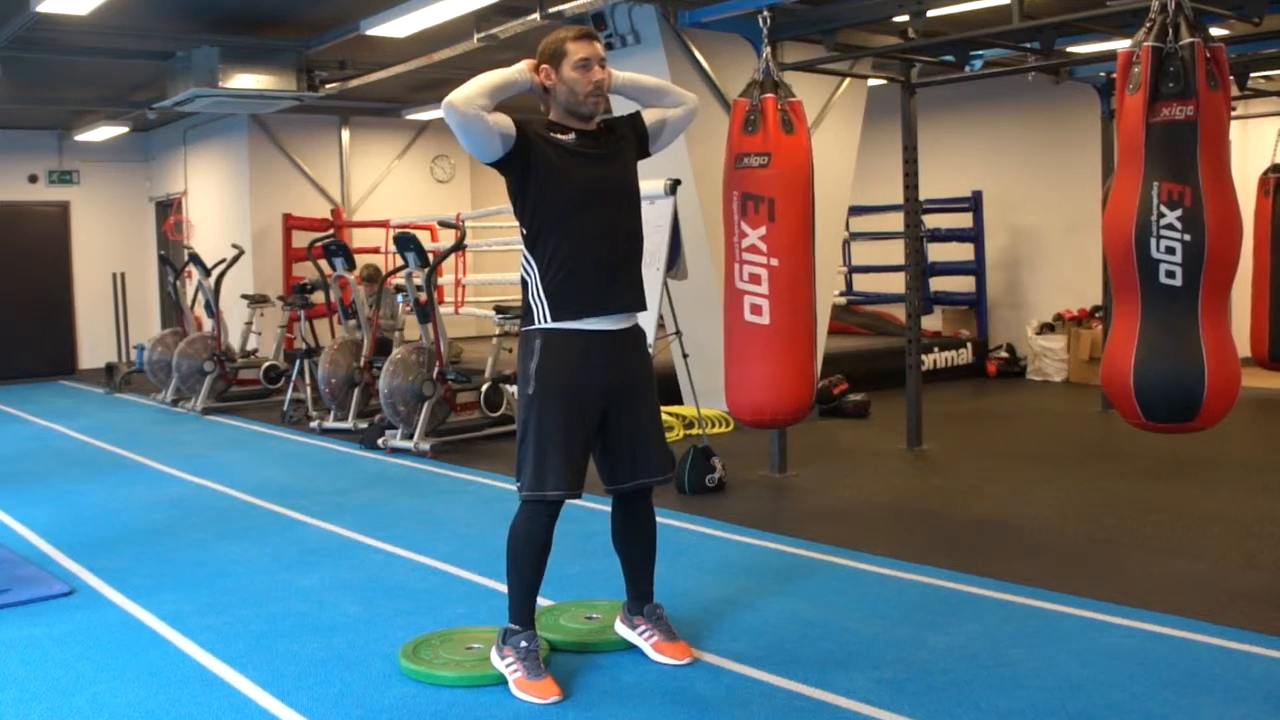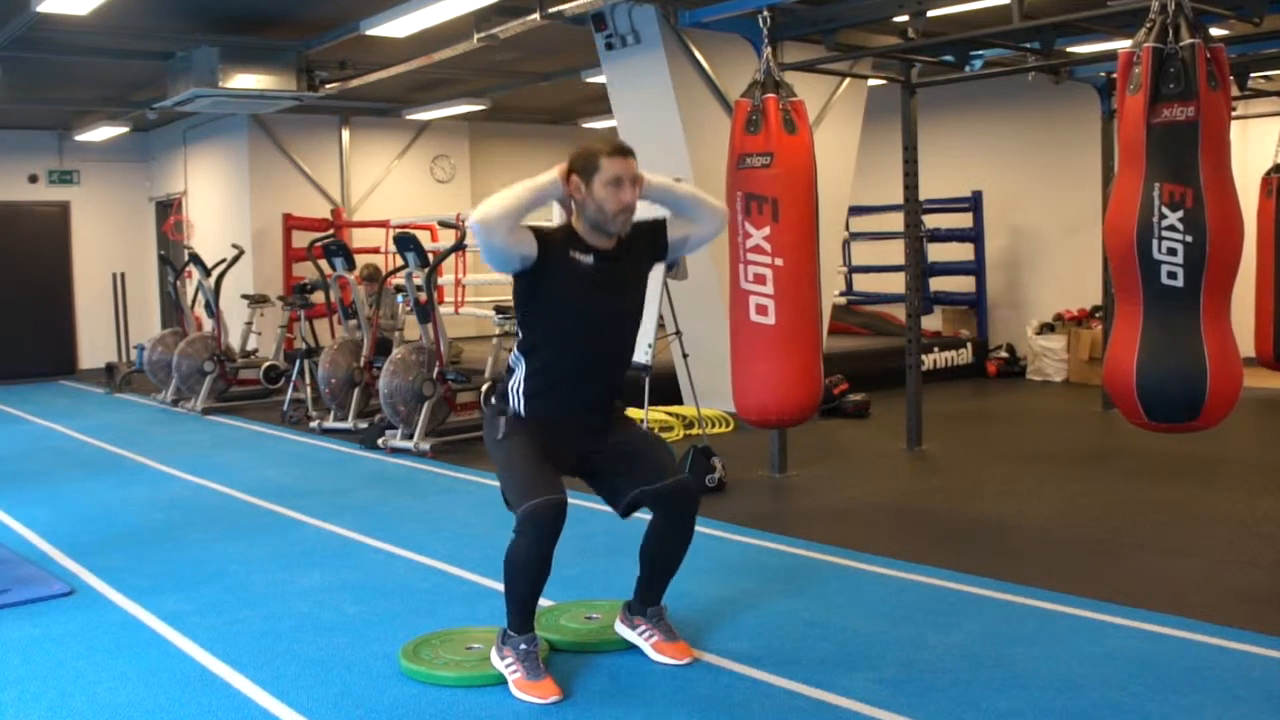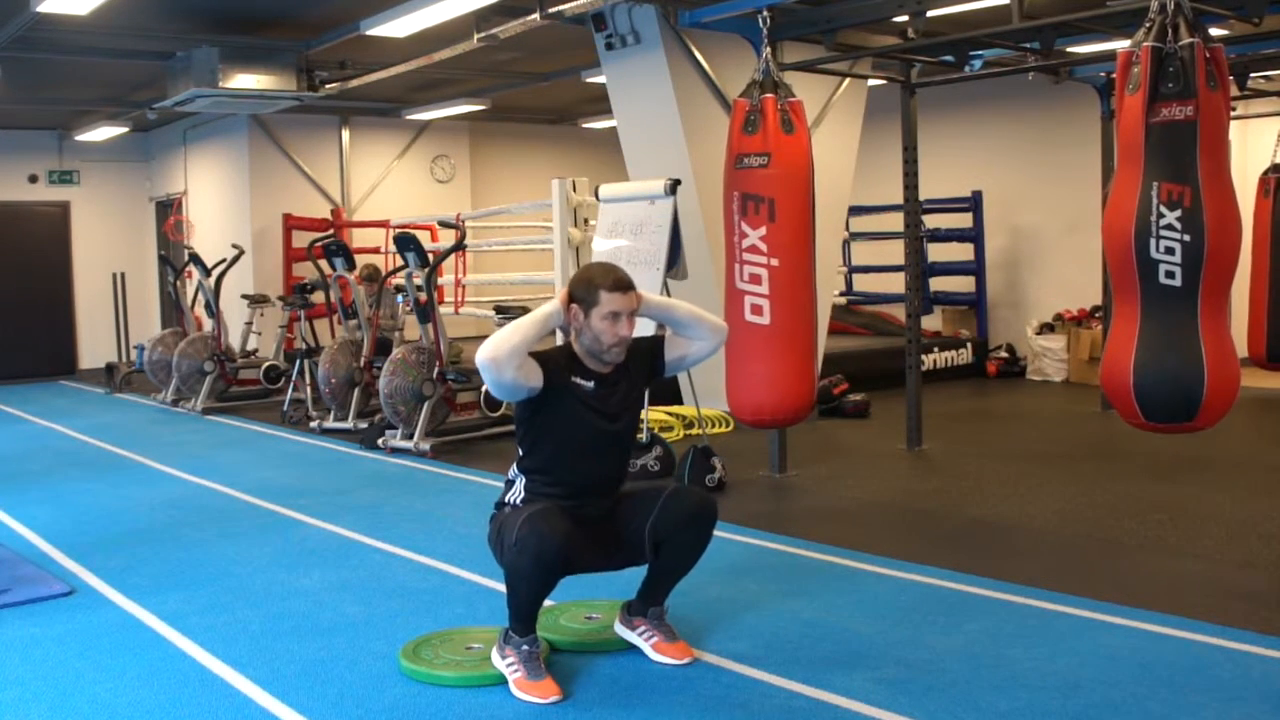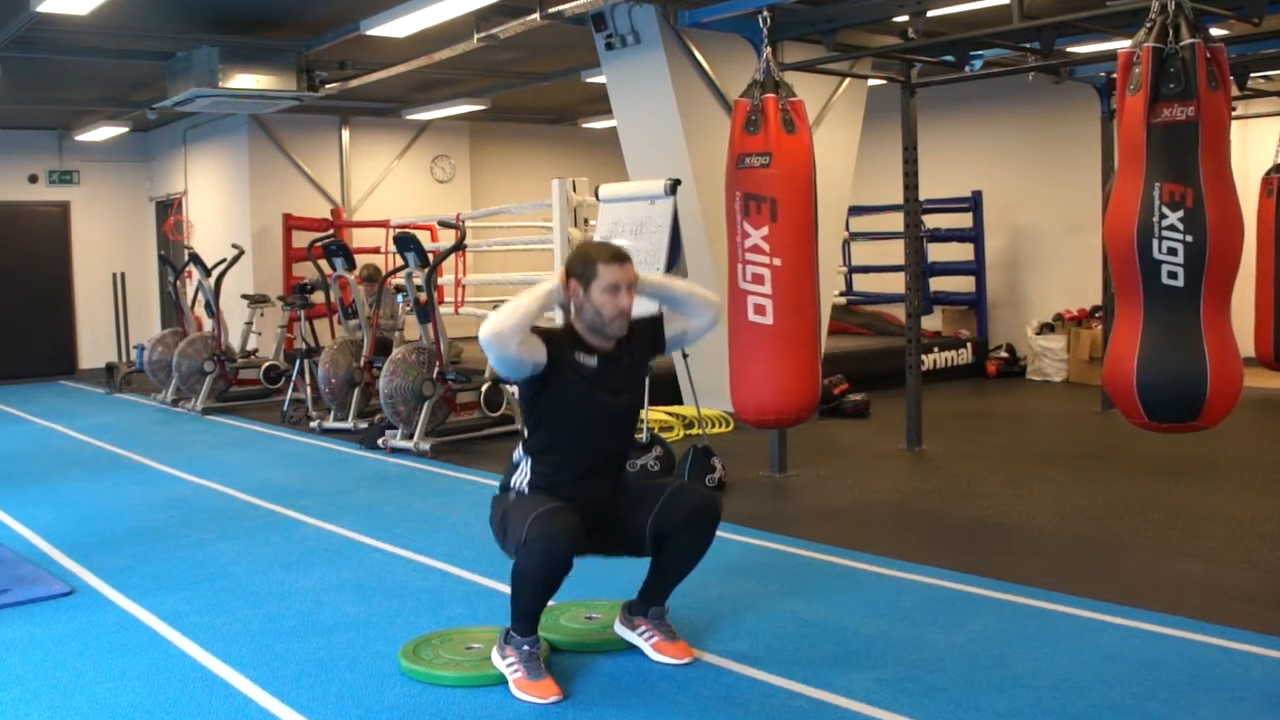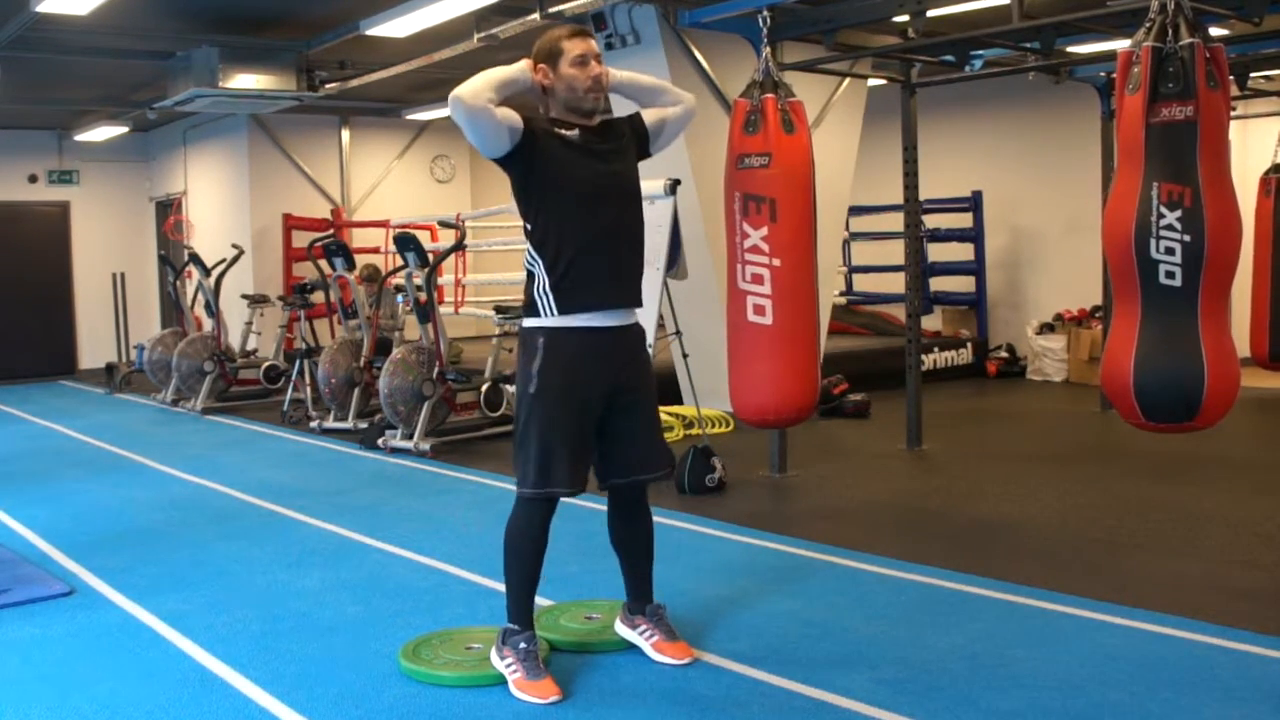
dt=1s
person 1, frame 1
left shoulder: (623, 136)
right shoulder: (527, 142)
left elbow: (687, 102)
right elbow: (459, 108)
left wrist: (618, 81)
right wrist: (520, 74)
left hip: (625, 338)
right hip: (560, 342)
left knee: (636, 483)
right knee: (544, 493)
left ankle: (640, 611)
right ankle: (517, 639)
person 1, frame 2
left shoulder: (640, 243)
right shoulder: (544, 251)
left elbow: (713, 216)
right elbow: (485, 225)
left wrist: (649, 183)
right wrist: (549, 183)
left hip: (601, 420)
right hip: (527, 422)
left knee: (679, 494)
right knee: (543, 514)
left ankle: (642, 614)
right ankle: (515, 642)
person 1, frame 3
left shoulder: (638, 359)
right shoulder: (546, 372)
left elbow: (712, 333)
right elbow: (492, 361)
left wrist: (647, 302)
right wrist: (551, 311)
left hip: (606, 518)
right hip: (532, 520)
left knee: (693, 509)
right knee: (544, 534)
left ankle: (642, 615)
right ankle: (517, 643)
person 1, frame 4
left shoulder: (638, 338)
right shoulder: (550, 350)
left elbow: (707, 309)
right elbow: (496, 340)
left wrist: (643, 282)
right wrist: (550, 290)
left hip: (606, 498)
right hip: (534, 499)
left knee: (698, 507)
right knee: (554, 537)
left ankle: (642, 614)
right ankle: (517, 642)
person 1, frame 5
left shoulder: (622, 135)
right shoulder: (531, 140)
left elbow: (684, 103)
right elbow: (465, 102)
left wrist: (615, 80)
right wrist: (521, 73)
left hip: (624, 334)
right hip: (560, 337)
left knee: (631, 483)
right knee: (540, 490)
left ankle: (639, 611)
right ankle: (516, 639)
